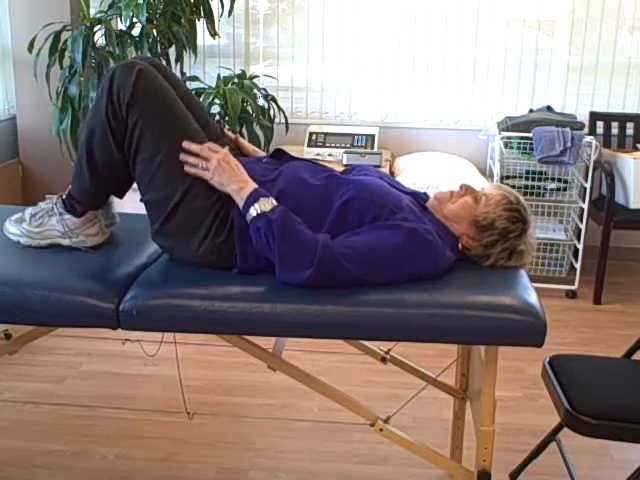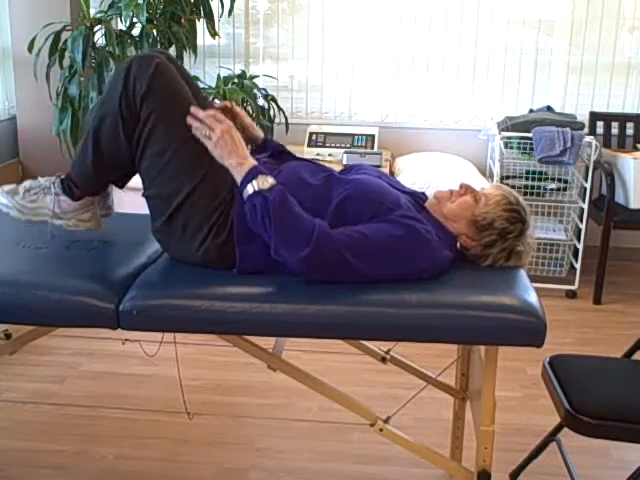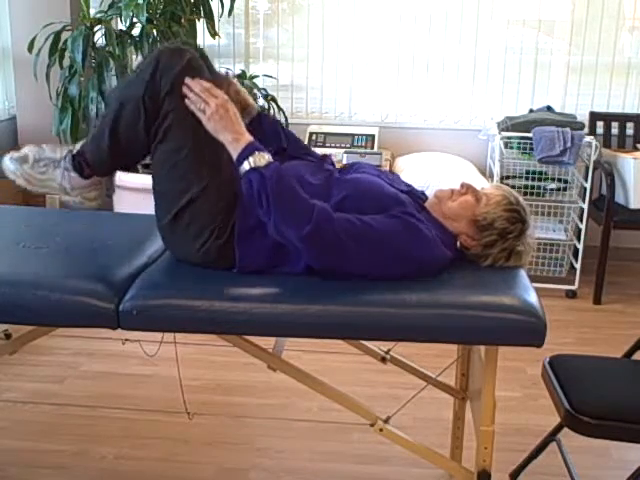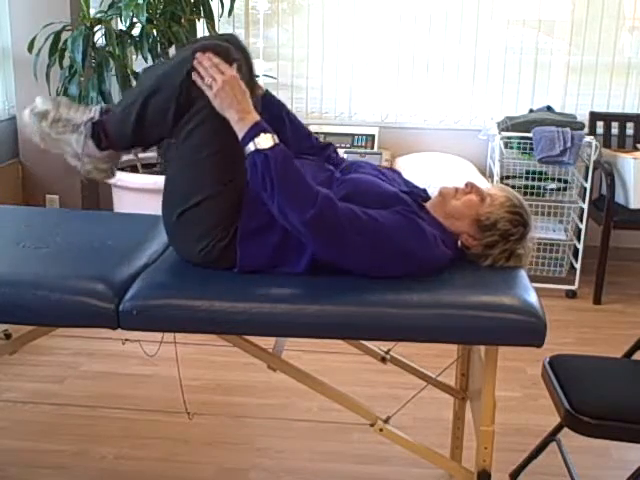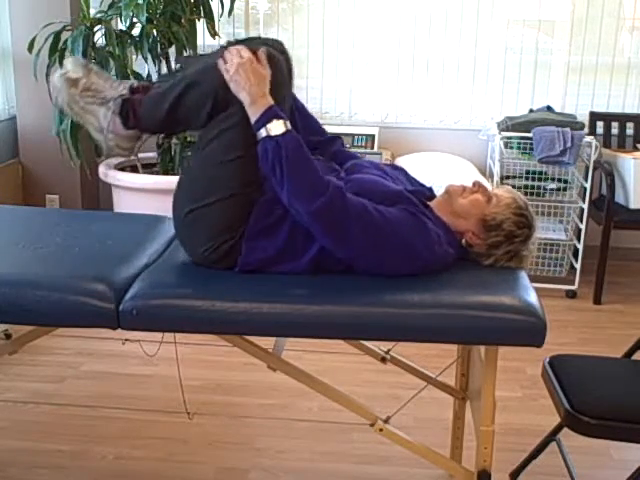
dt=0.2s
person 1, frame 1
left shoulder: (420, 245)
right shoulder: (419, 205)
left elbow: (309, 262)
left wrist: (242, 187)
right wrist: (257, 158)
left hip: (216, 226)
right hip: (242, 180)
left knee: (129, 85)
right knee: (143, 72)
left ankle: (80, 215)
right ankle: (88, 205)
person 1, frame 2
left shoulder: (417, 244)
right shoulder: (416, 206)
left elbow: (305, 247)
left wrist: (241, 164)
right wrist: (257, 139)
left hip: (216, 229)
right hip: (241, 181)
left knee: (143, 78)
right knee: (154, 68)
left ankle: (77, 197)
right ankle: (86, 188)
person 1, frame 3
left shoulder: (414, 244)
right shoulder: (416, 203)
left elbow: (305, 227)
right elbow: (322, 170)
left wrist: (236, 138)
right wrist: (251, 114)
left hip: (216, 230)
right hip: (244, 190)
left knee: (167, 72)
right knee: (179, 63)
left ankle: (82, 172)
right ankle: (92, 162)
person 1, frame 4
left shoulder: (413, 242)
right shoulder: (414, 199)
left elbow: (310, 212)
right elbow: (325, 159)
left wrist: (241, 115)
right wrist: (255, 95)
left hip: (216, 233)
right hip: (252, 192)
left knee: (200, 67)
right knee: (220, 52)
left ankle: (99, 141)
right ankle: (108, 128)
person 1, frame 5
left shoulder: (416, 240)
right shoulder: (419, 197)
left elbow: (319, 202)
right elbow: (330, 151)
left wrist: (258, 100)
right wrist: (270, 87)
left hip: (222, 235)
right hip: (262, 194)
left knee: (238, 78)
right knee: (264, 56)
left ankle: (126, 116)
right ankle: (137, 104)
